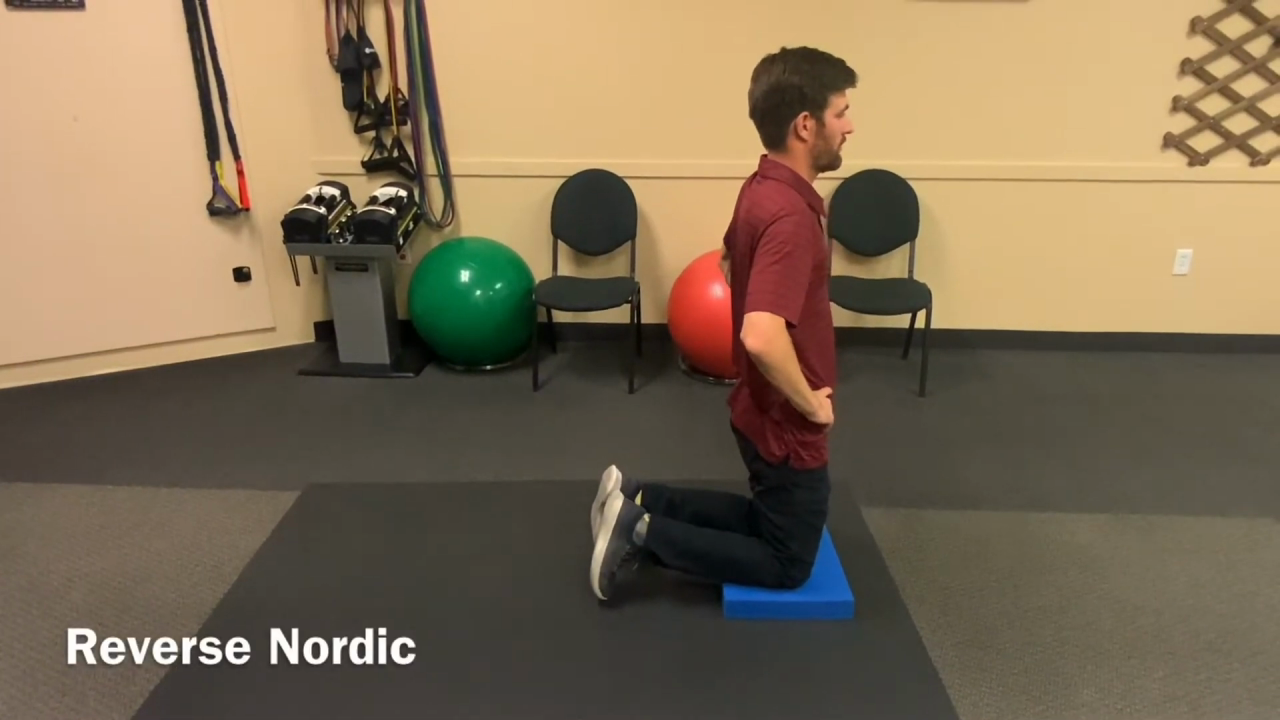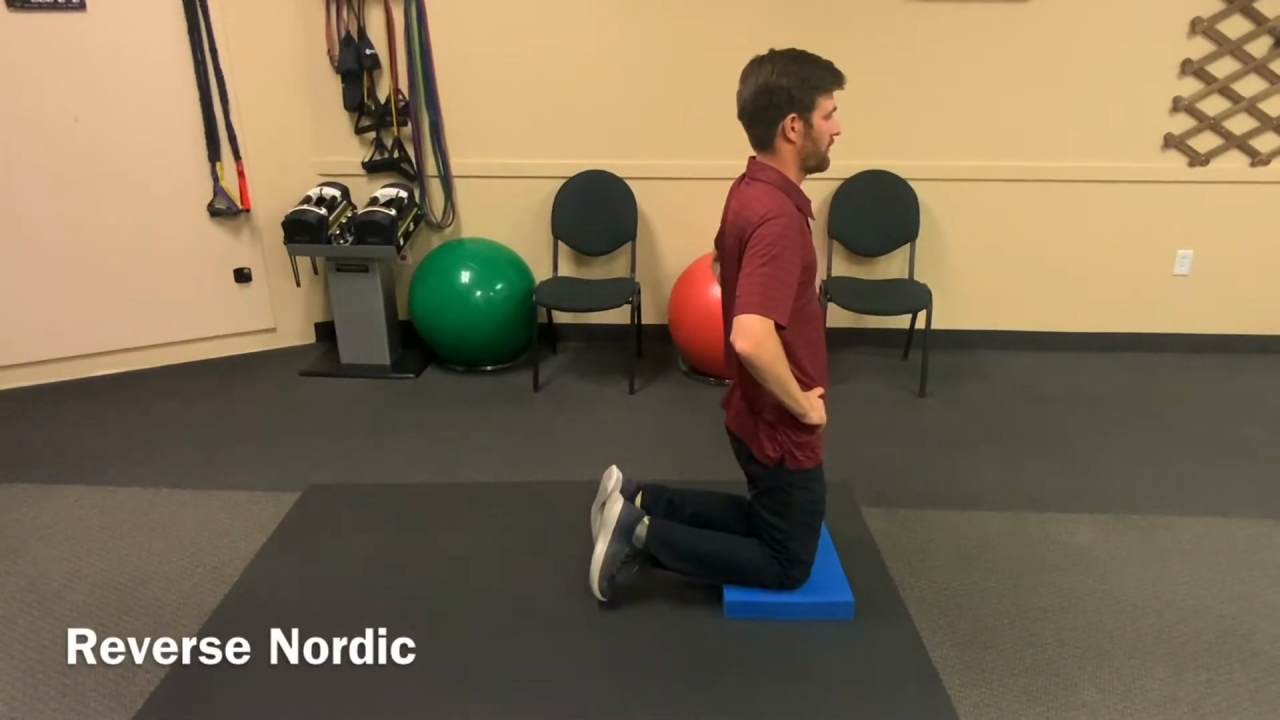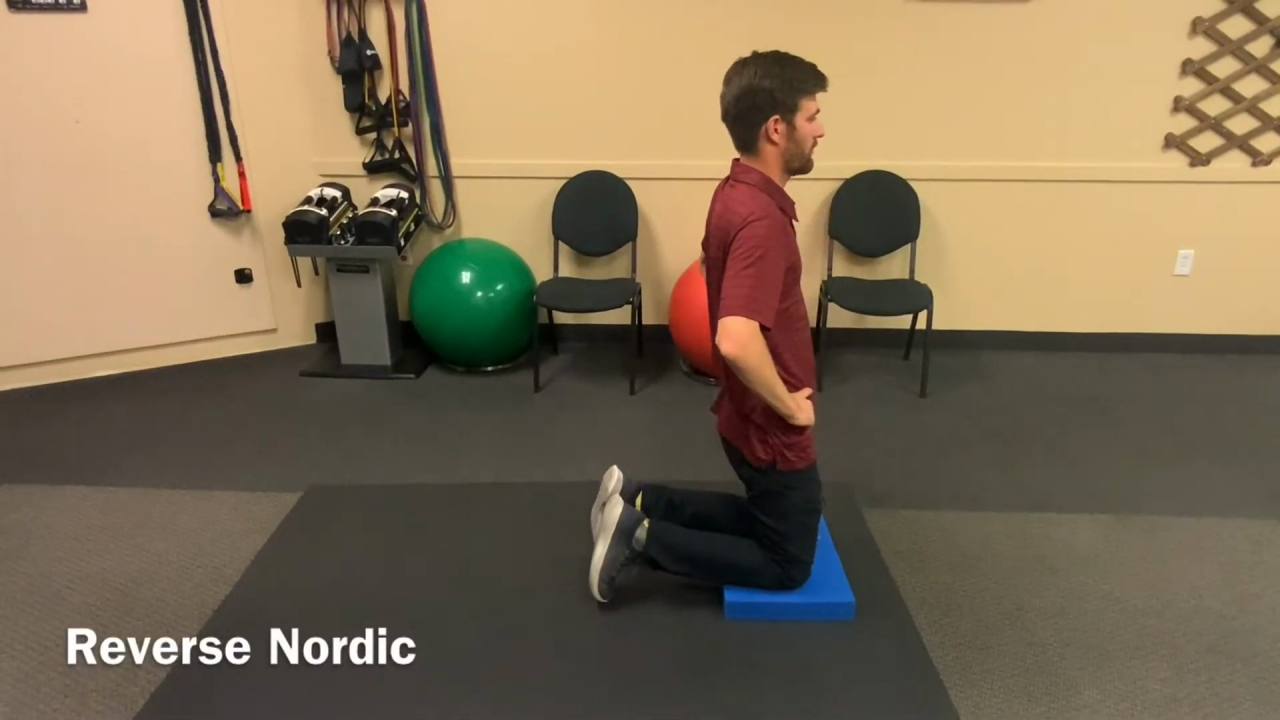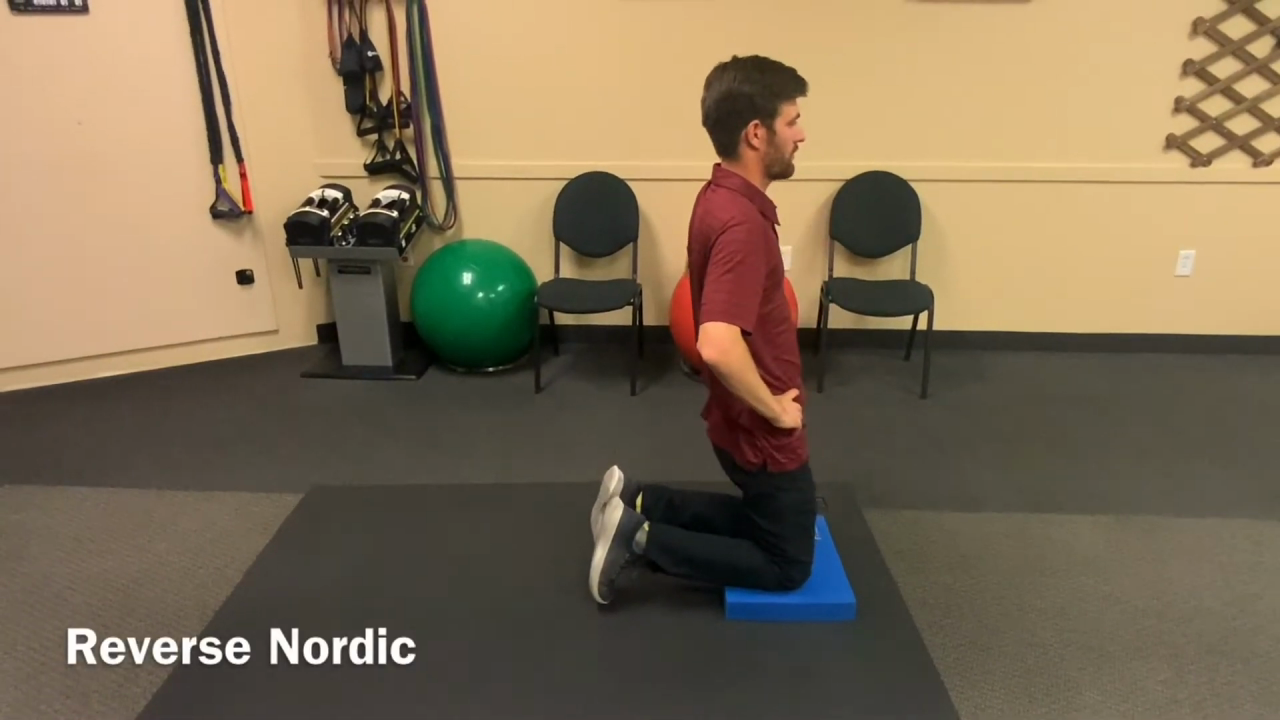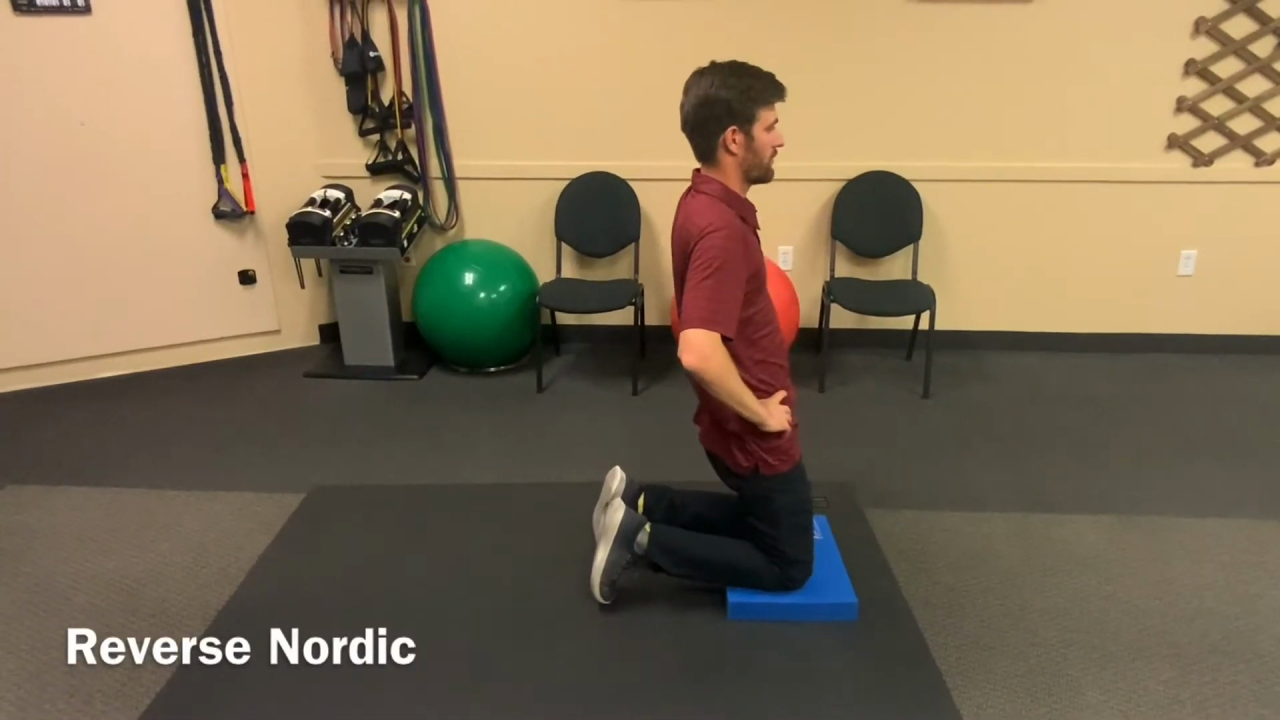
dt=0.3s
person 1, frame 1
left shoulder: (763, 190)
right shoulder: (789, 215)
left elbow: (729, 261)
right elbow: (762, 336)
right wrist: (810, 404)
left hip: (764, 409)
right hip: (785, 425)
left knee: (769, 523)
right knee: (786, 563)
left ankle: (638, 501)
right ankle: (641, 531)
person 1, frame 2
left shoulder: (752, 190)
right shoulder: (777, 217)
left elbow: (721, 263)
right elbow: (751, 338)
right wrist: (802, 405)
left hip: (759, 413)
right hip: (780, 427)
left knee: (766, 522)
right knee: (787, 563)
left ankle: (637, 502)
right ankle: (641, 533)
person 1, frame 3
left shoulder: (737, 193)
right shoulder: (761, 219)
left elbow: (710, 265)
right elbow: (736, 340)
right wrist: (789, 405)
left hip: (752, 415)
right hip: (770, 429)
left knee: (766, 523)
right knee: (787, 564)
left ankle: (637, 503)
right ankle: (641, 535)
person 1, frame 4
left shoulder: (723, 197)
right shoulder: (741, 223)
right elbow: (718, 345)
right wrist: (774, 408)
left hip: (746, 420)
right hip: (762, 432)
left knee: (764, 523)
right knee: (787, 564)
left ankle: (637, 502)
right ankle: (640, 537)
person 1, frame 5
left shoulder: (707, 202)
right shoulder: (720, 228)
right elbow: (699, 352)
right wrist: (759, 413)
left hip: (741, 423)
right hip: (751, 434)
left knee: (764, 523)
right knee: (788, 565)
left ankle: (638, 504)
right ankle: (641, 537)
